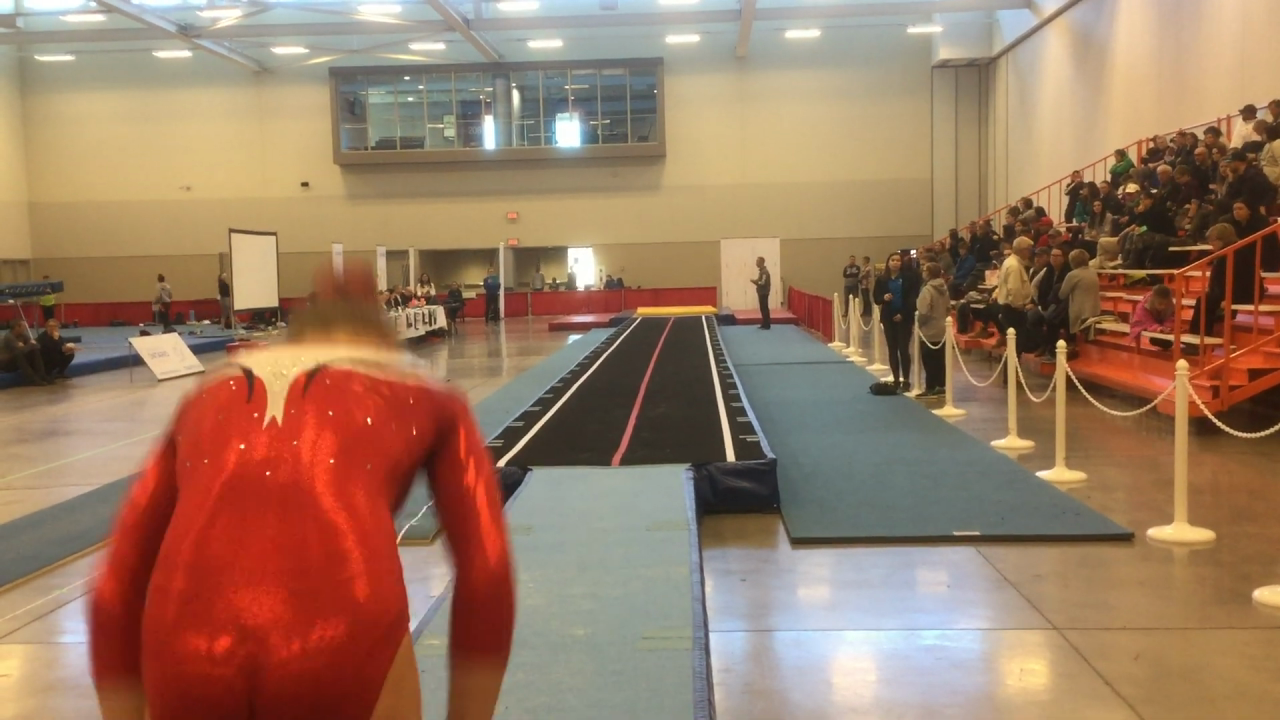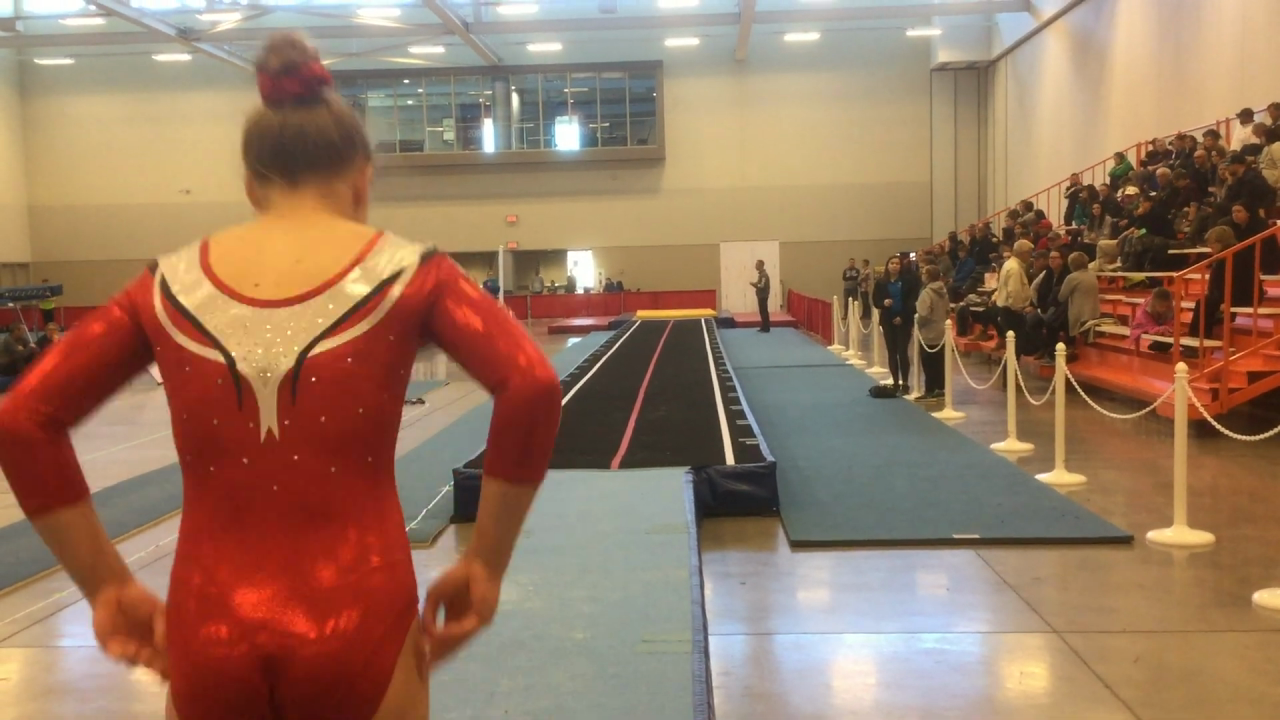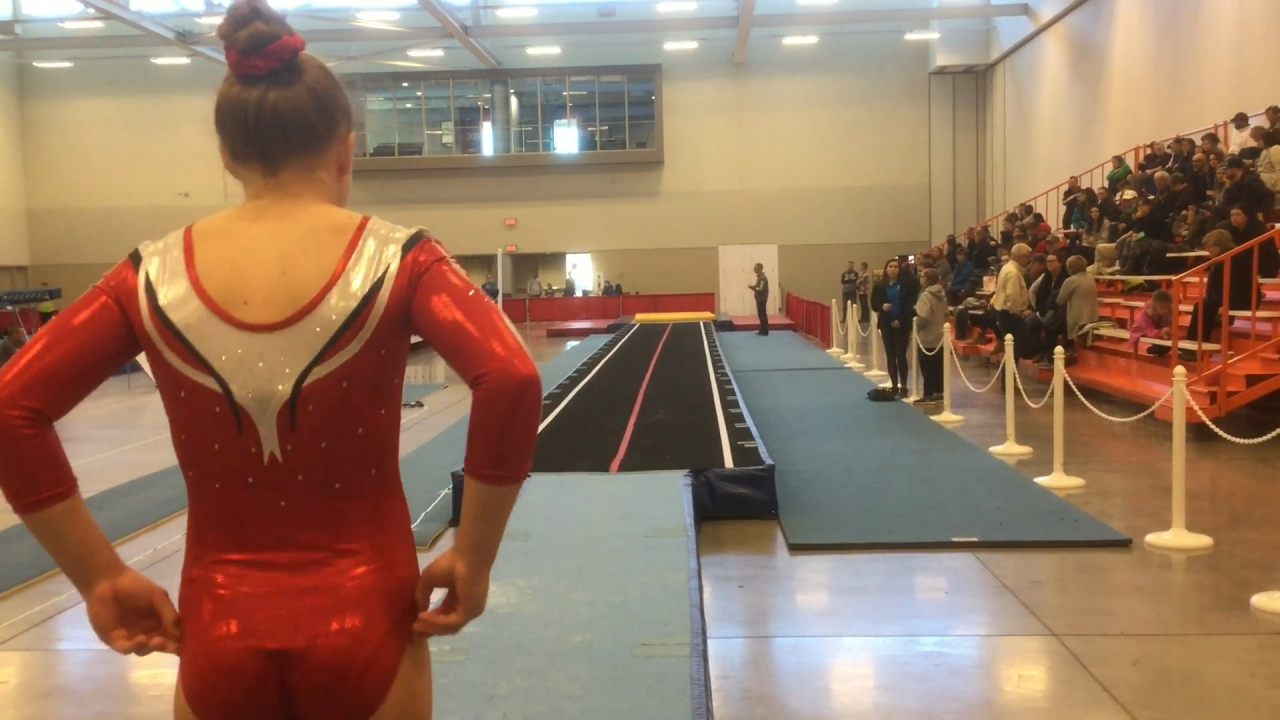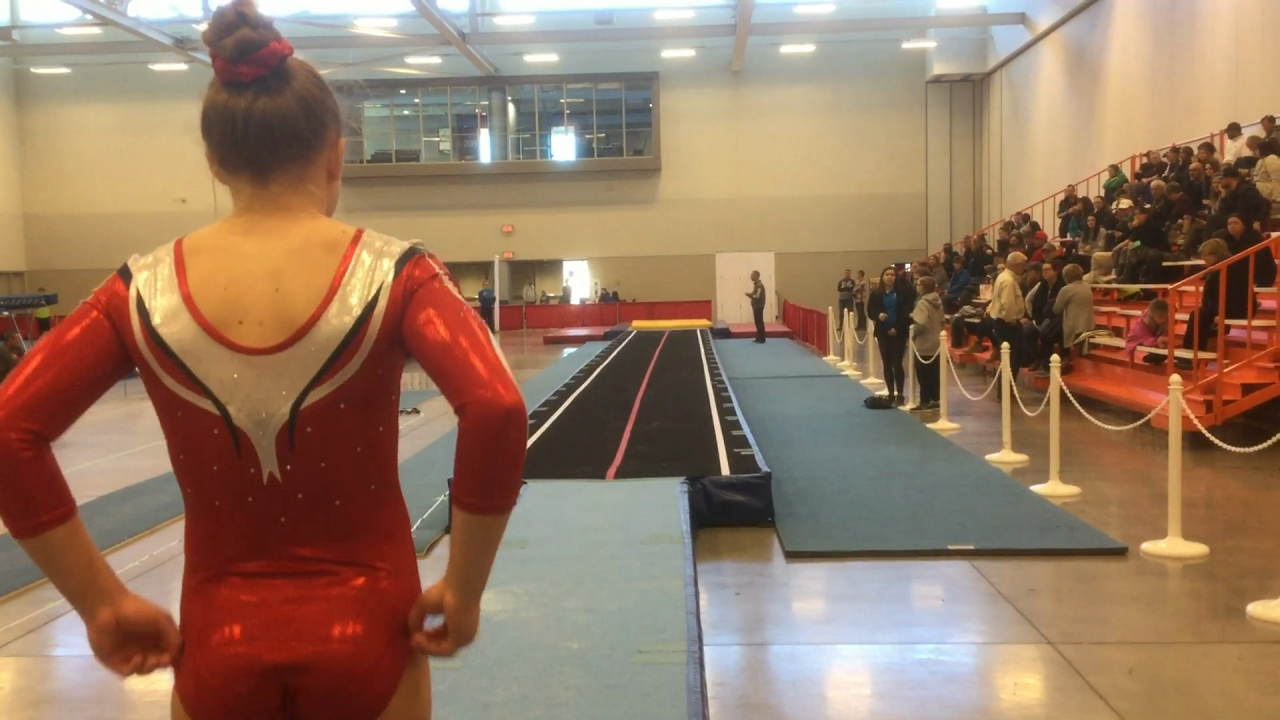
dt=0.2s
person 1, frame 1
left shoulder: (209, 400)
right shoulder: (423, 399)
left elbow: (114, 596)
right elbow: (488, 572)
left hip: (191, 646)
right hip: (339, 643)
person 1, frame 2
left shoulder: (172, 283)
right shoulder: (406, 272)
right elbow: (532, 385)
left wrist: (106, 587)
right wrist: (484, 565)
left hip: (213, 636)
right hip: (356, 629)
person 1, frame 3
left shoulder: (154, 273)
right shoulder: (395, 259)
right elbow: (511, 382)
left wrist: (100, 578)
right wrist: (472, 557)
left hip: (223, 634)
right hip: (363, 624)
person 1, frame 4
left shoulder: (144, 287)
right shoulder: (391, 273)
right elbow: (497, 411)
left wrist: (101, 602)
right wrist: (464, 589)
left hip: (222, 647)
right hip: (364, 635)
